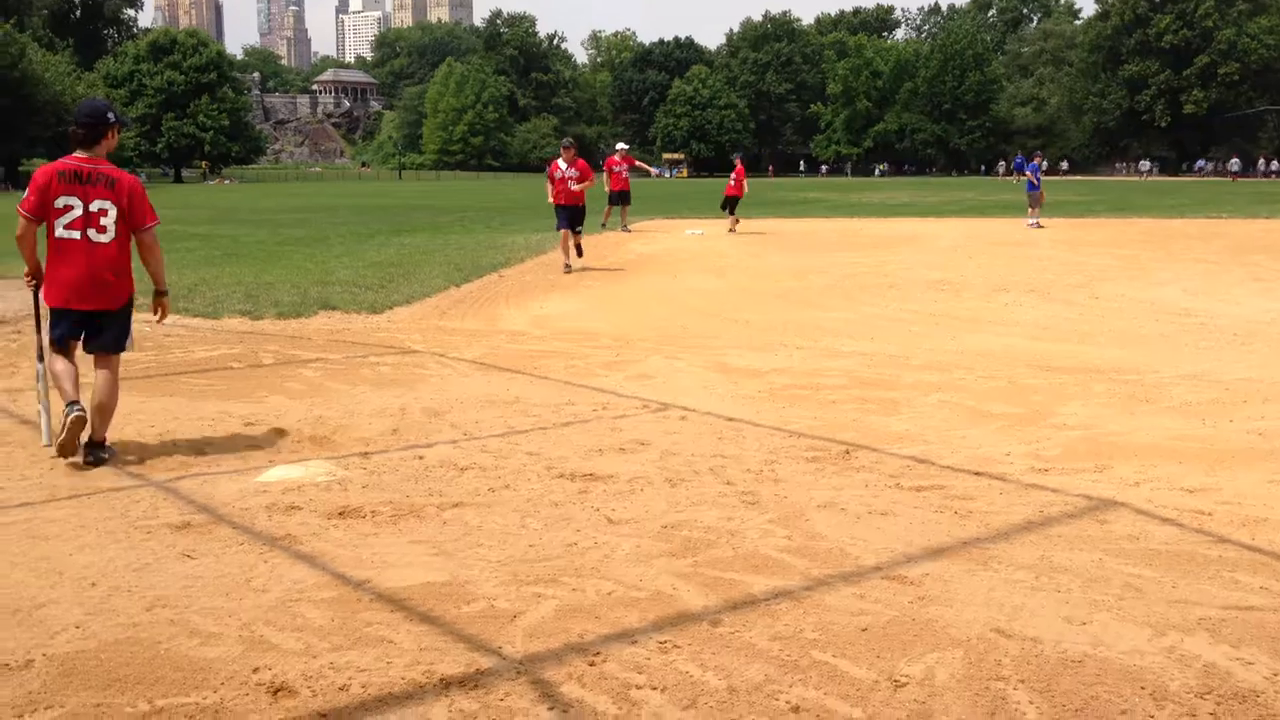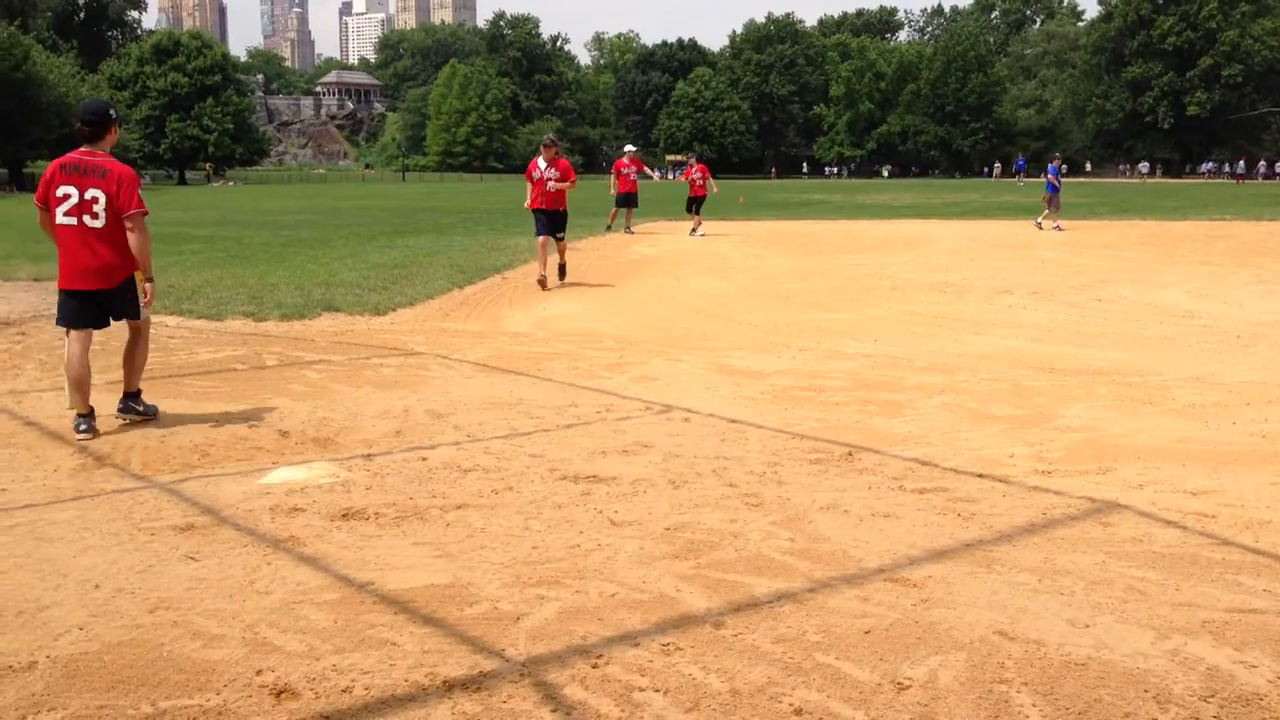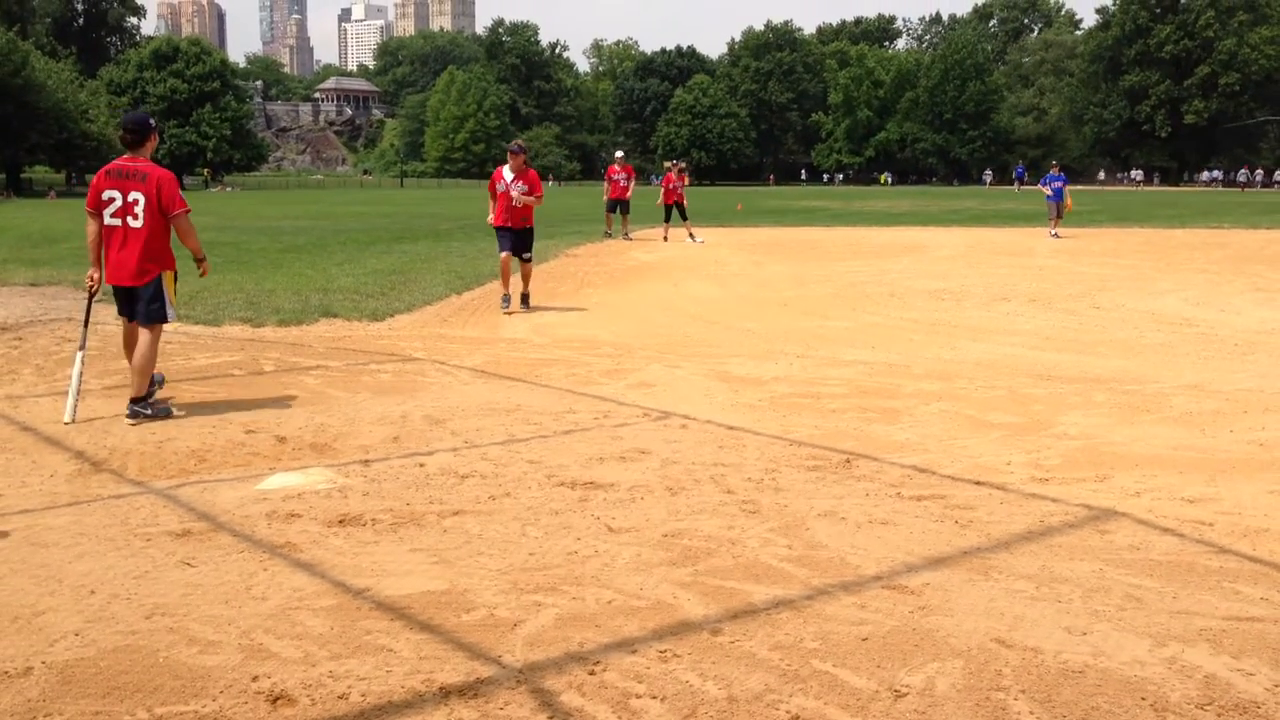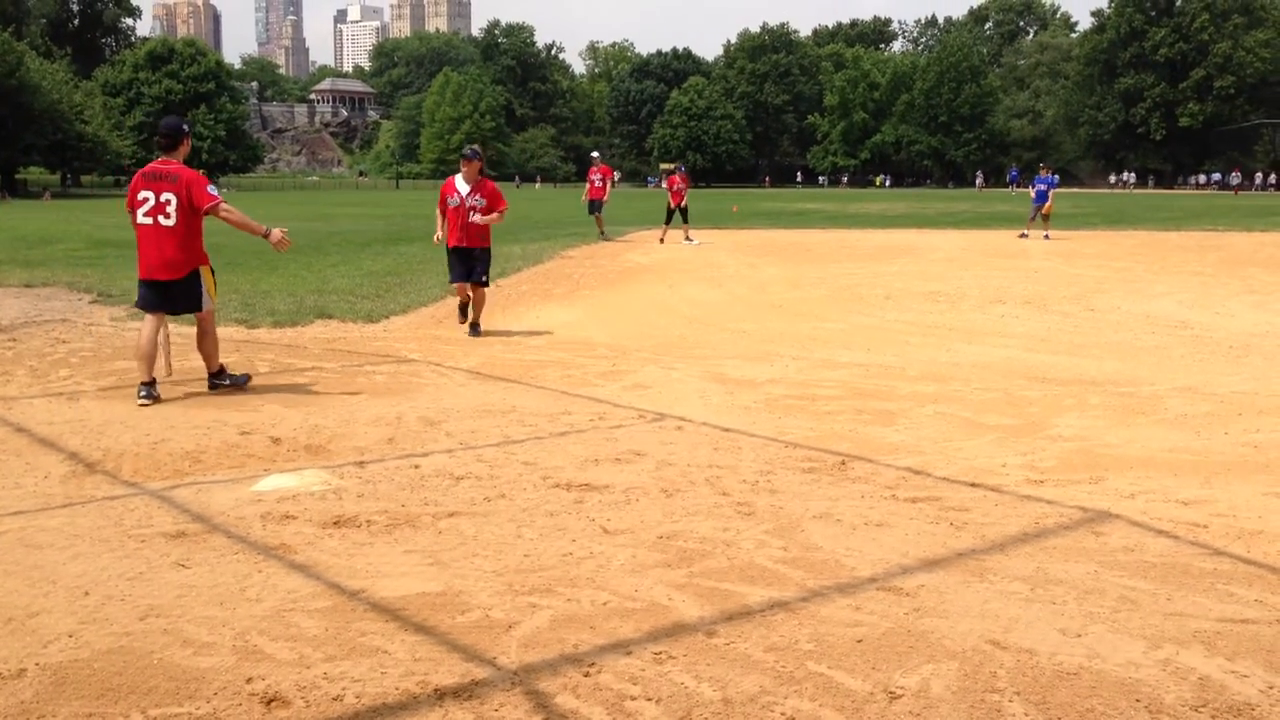
dt=0.7s
person 1, frame 1
left shoulder: (48, 176)
right shoulder: (127, 184)
left elbow: (24, 231)
right elbow: (148, 242)
left wrist: (33, 267)
right wrist: (161, 289)
left hip: (64, 289)
right hip: (112, 291)
left knee: (61, 353)
right knee: (106, 365)
left ankle: (72, 407)
right ankle: (96, 445)
person 1, frame 2
left shoulder: (56, 169)
right shoulder: (122, 173)
left elbow: (45, 219)
right elbow: (134, 228)
right wrist: (148, 276)
left hip: (72, 272)
right hip: (117, 270)
left knee: (78, 341)
right knee: (139, 327)
left ankle: (83, 417)
right ankle: (130, 399)
person 1, frame 3
left shoulder: (103, 175)
right shoulder: (161, 177)
left elbow: (94, 223)
right elbow: (182, 224)
left wrist: (95, 266)
right wrist: (200, 256)
left hip: (118, 268)
right hip: (153, 268)
left knee: (132, 325)
right knee: (149, 332)
left ankle: (145, 383)
right ankle: (137, 404)
person 1, frame 4
left shoulder: (140, 177)
right shoulder: (190, 178)
left elbow: (134, 219)
right elbow: (224, 212)
right wrist: (266, 232)
left hip: (150, 265)
right hip: (188, 263)
left knee: (151, 321)
right knee: (205, 319)
left ankle: (145, 386)
right ankle: (217, 376)
